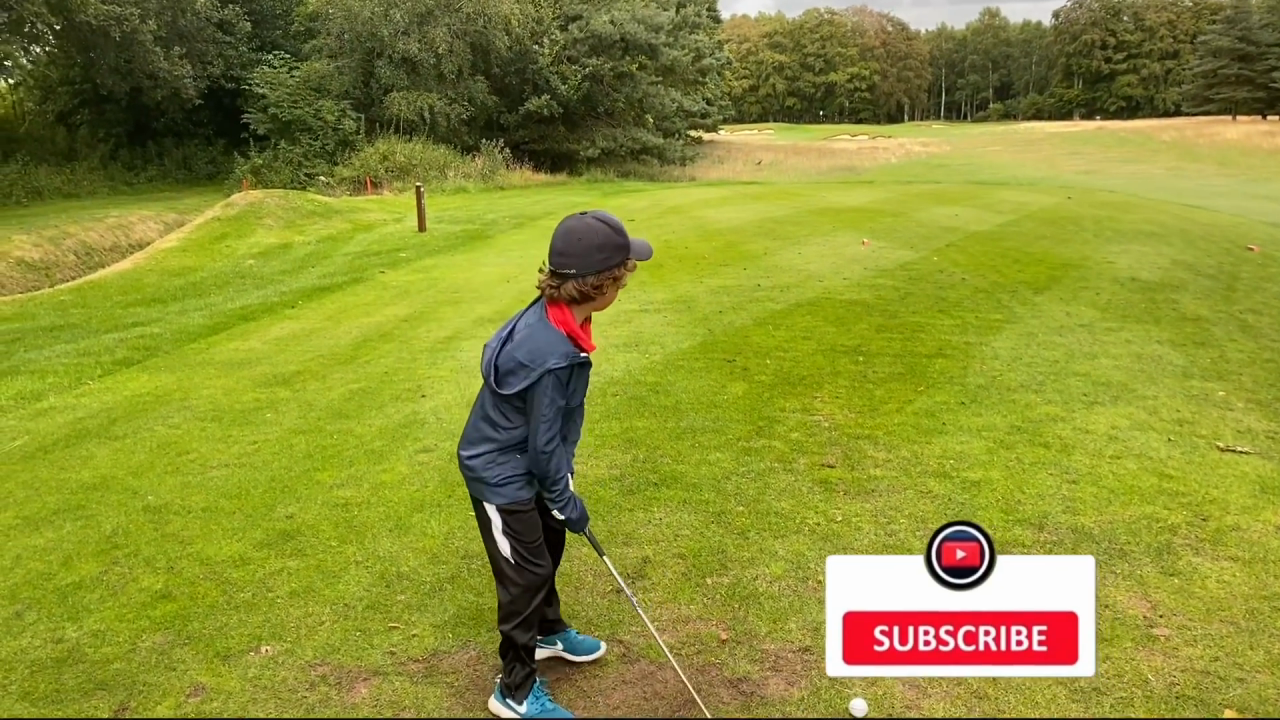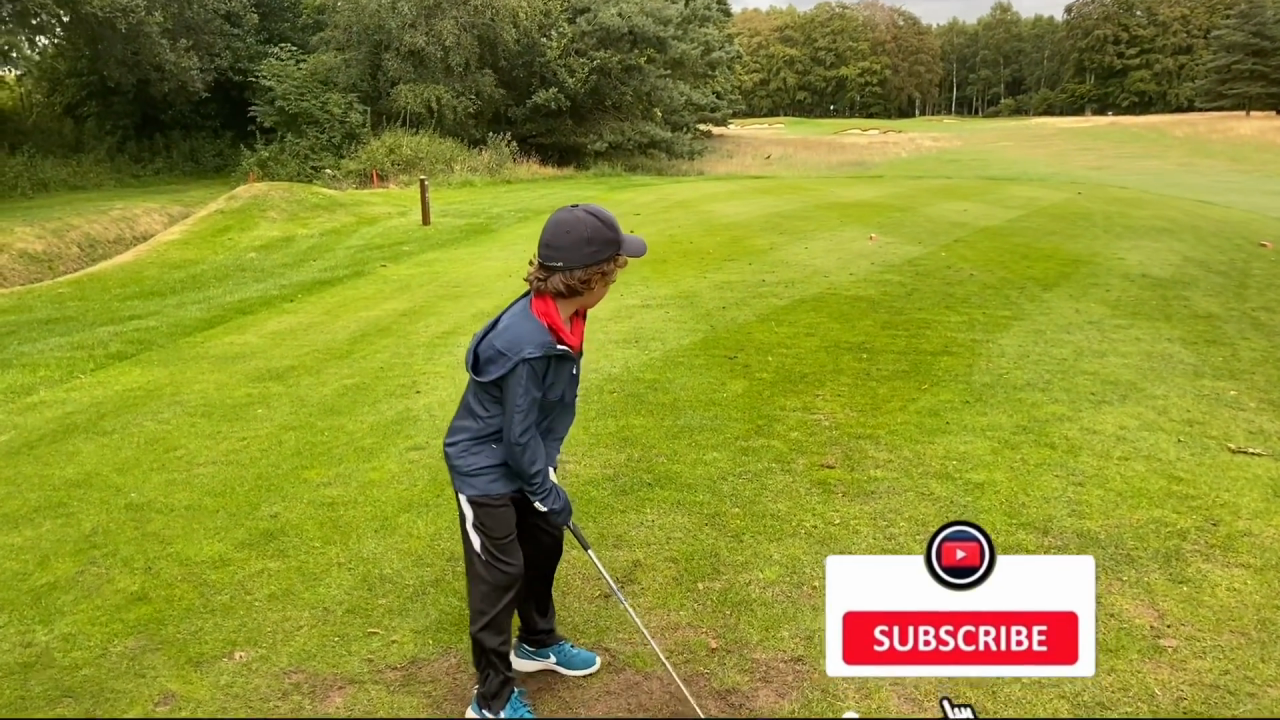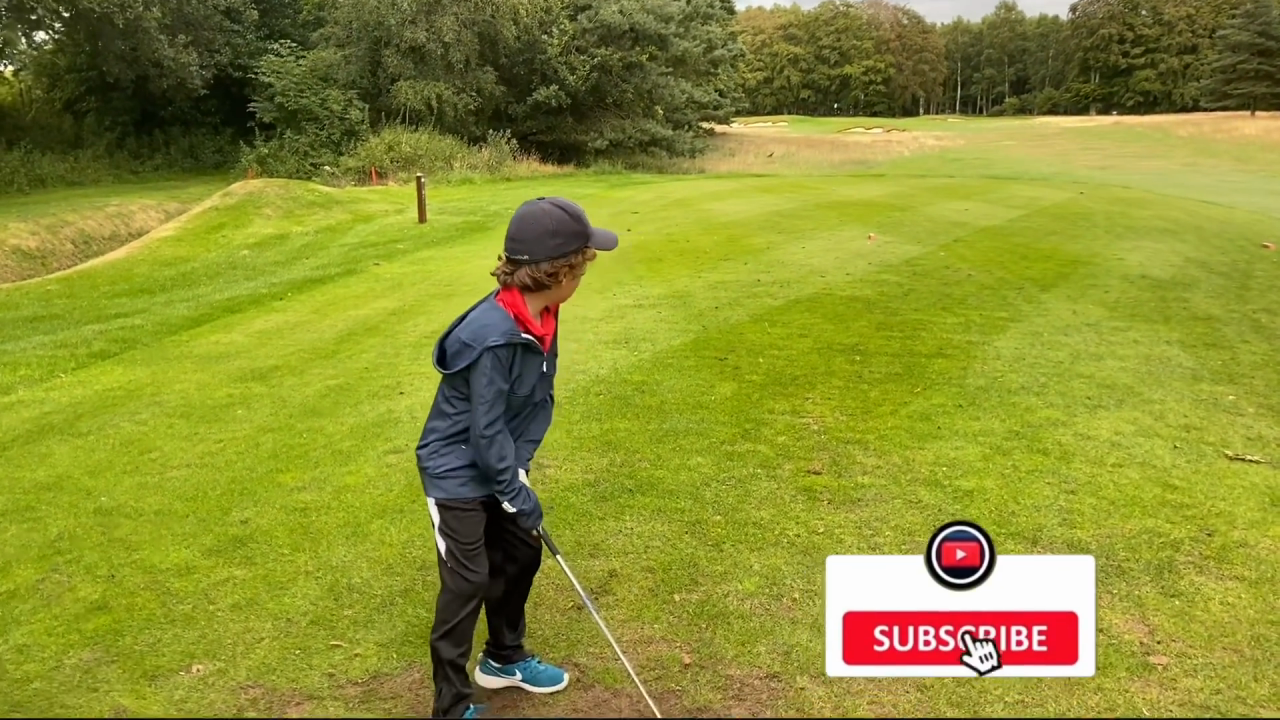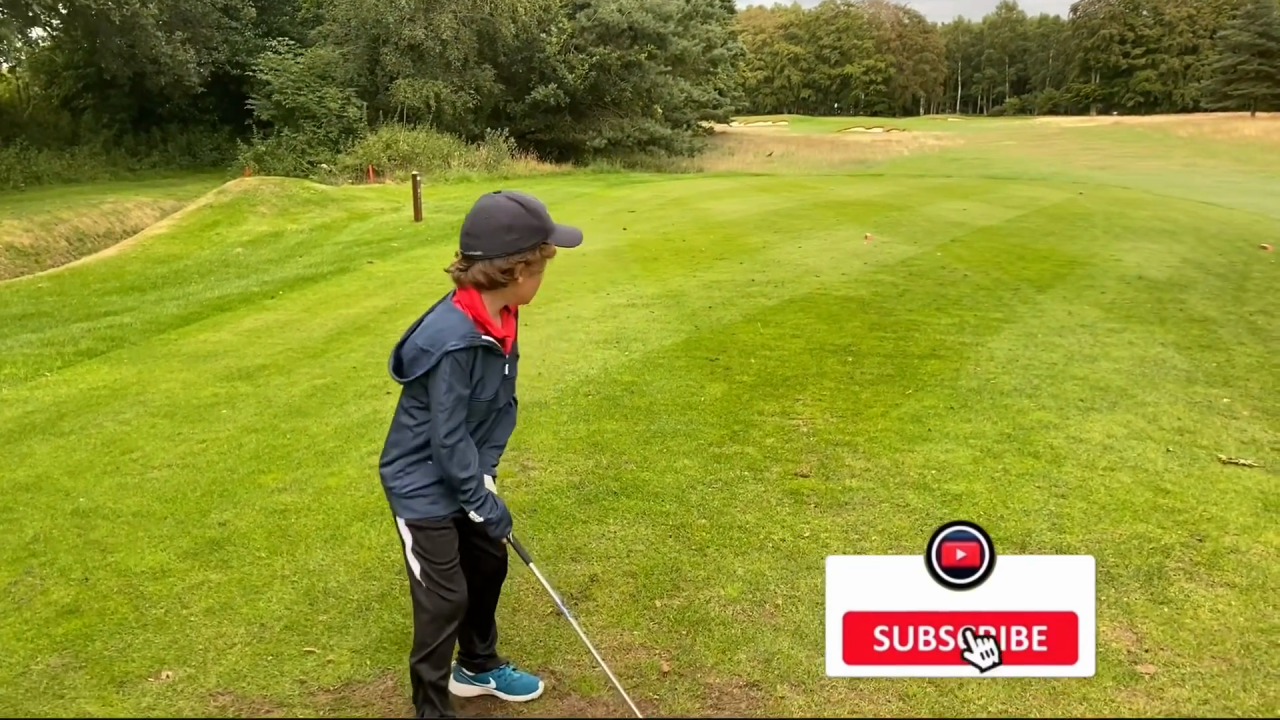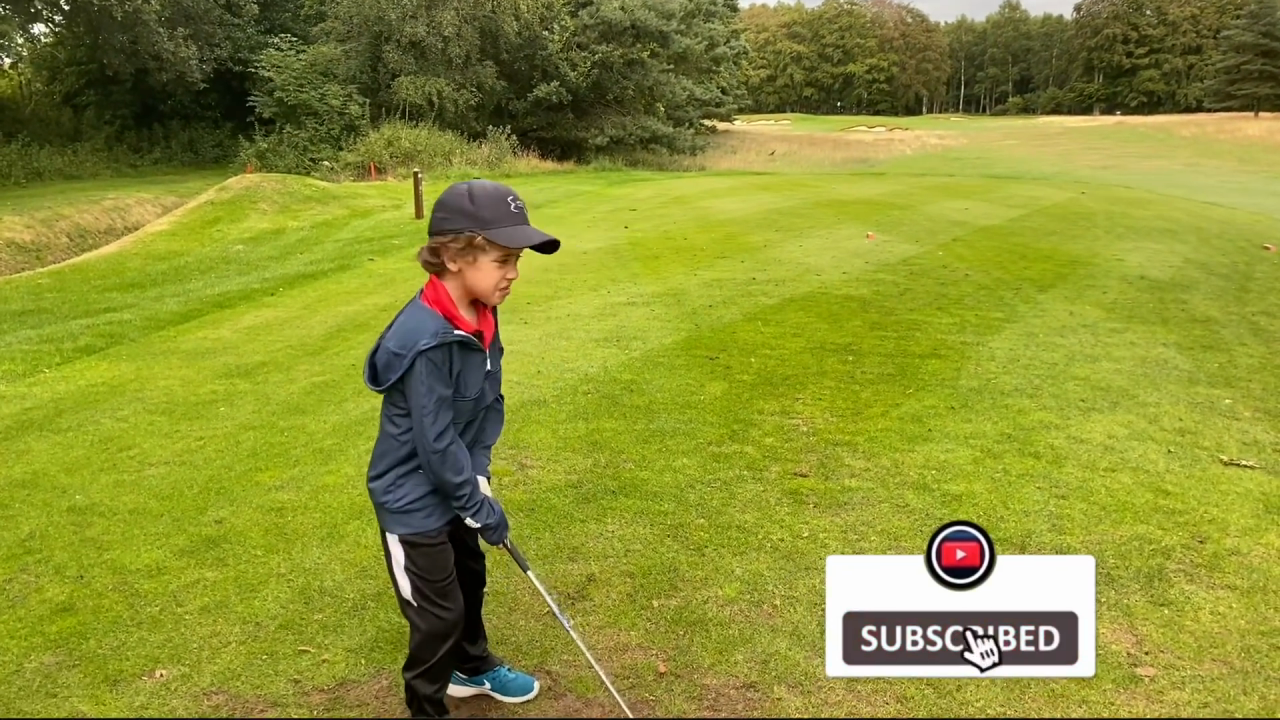
dt=0.3s
person 1, frame 1
left shoulder: (559, 316)
right shoulder: (549, 356)
left elbow: (568, 413)
right elbow: (543, 441)
left wrist: (565, 474)
right wrist: (565, 499)
left hip: (519, 462)
right hip: (500, 471)
left knee: (549, 542)
right knee: (528, 571)
left ankle: (547, 630)
person 1, frame 2
left shoulder: (565, 317)
right shoulder: (526, 345)
left elbow: (562, 400)
right elbow: (519, 433)
left wrist: (548, 467)
right wrist: (546, 491)
left hip: (521, 460)
right hip: (485, 466)
left knee: (544, 544)
right knee: (500, 573)
left ankle: (538, 642)
person 1, frame 3
left shoulder: (540, 316)
right shoulder: (492, 337)
left elbow: (539, 400)
right elbow: (486, 428)
left wrist: (520, 469)
right wrist: (516, 493)
left hip: (498, 463)
right hip: (457, 469)
left knee: (521, 554)
right knee: (467, 580)
left ankle: (504, 659)
person 1, frame 4
left shoulder: (498, 320)
right shoulder: (451, 341)
left elbow: (501, 406)
right elbow: (447, 438)
left wrist: (486, 476)
right wrist: (483, 501)
left hip: (462, 477)
right hip: (423, 486)
left knee: (487, 566)
right knee: (445, 597)
left ankle: (478, 667)
person 1, frame 5
left shoulder: (479, 316)
right shoulder: (423, 342)
left elbow: (489, 404)
right elbow: (435, 442)
left wrist: (479, 478)
right wrist: (479, 507)
left hip: (451, 486)
right hip: (413, 499)
left knee: (468, 578)
right knee: (438, 612)
left ankle: (472, 667)
